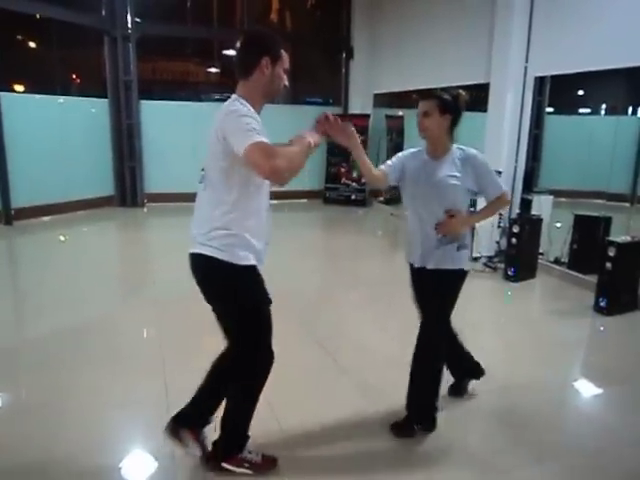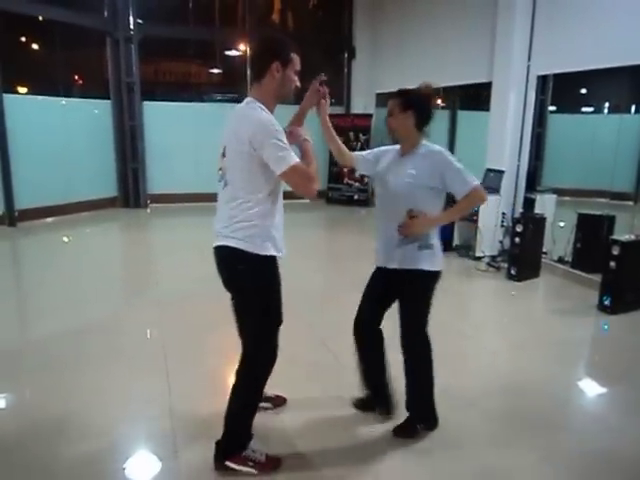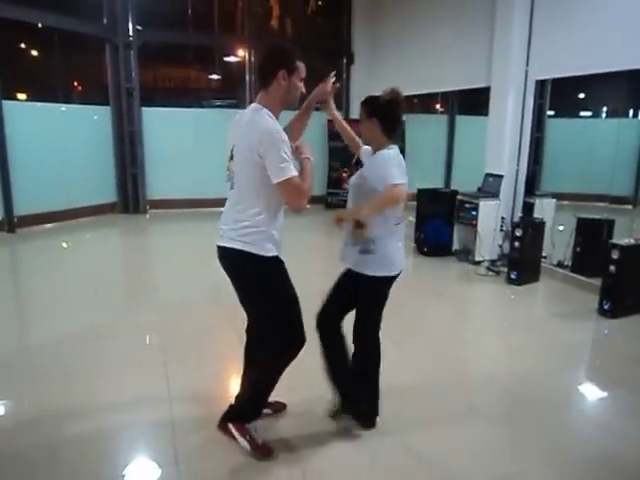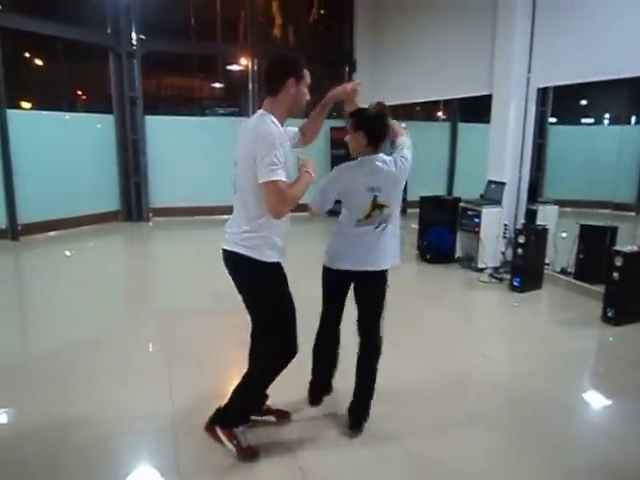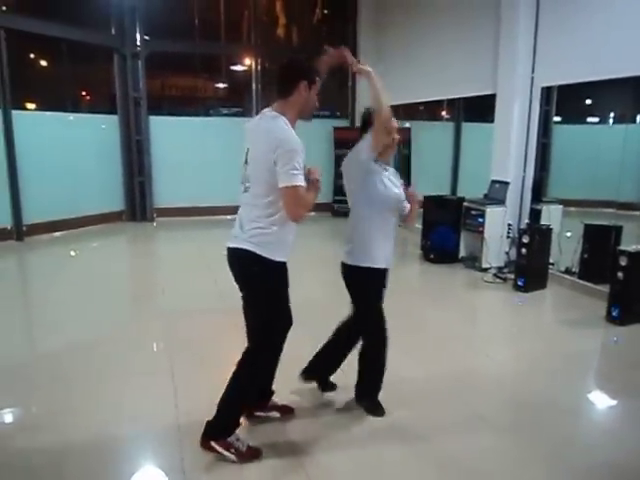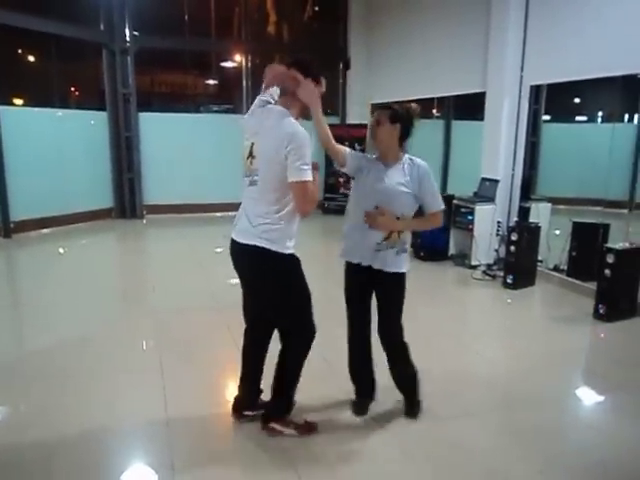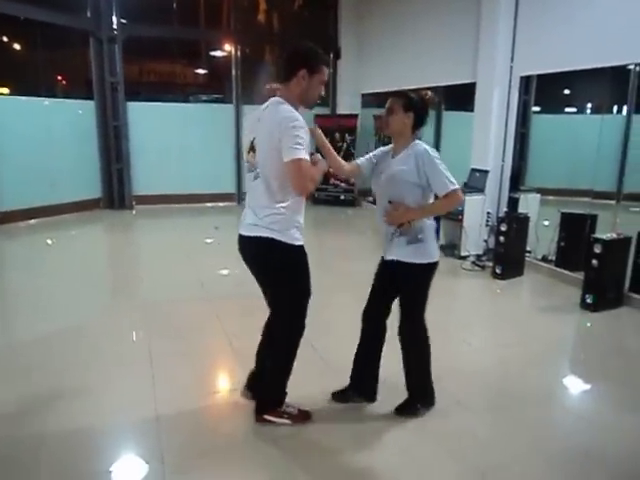
dt=0.3s
person 1, frame 1
left shoulder: (240, 115)
right shoulder: (238, 115)
left elbow: (270, 174)
right elbow: (272, 167)
left wrist: (303, 142)
right wrist: (306, 142)
left hip: (220, 255)
right hip: (227, 259)
left knee: (245, 346)
right knee: (257, 354)
left ankle: (189, 421)
right ankle: (229, 449)
person 1, frame 2
left shoulder: (245, 116)
right shoulder: (260, 122)
left elbow: (276, 150)
right elbow: (308, 186)
left wrist: (305, 110)
right wrist: (305, 143)
left hip: (238, 247)
right hip: (249, 252)
left knee: (264, 333)
right knee: (261, 346)
left ankle: (250, 395)
right ankle: (233, 447)
person 1, frame 3
left shoulder: (247, 120)
right shoulder: (266, 130)
left elbow: (286, 138)
right elbow: (297, 199)
left wrist: (314, 103)
right wrist: (308, 162)
left hip: (235, 246)
right hip: (254, 252)
left knee: (263, 326)
right knee: (289, 335)
left ankle: (251, 399)
right ankle: (241, 415)
person 1, frame 4
left shoulder: (261, 125)
right shoulder: (269, 134)
left elbow: (304, 136)
right elbow: (279, 205)
left wrist: (330, 102)
right wrist: (306, 175)
left hip: (244, 251)
right hip: (255, 256)
left knee: (268, 332)
right knee: (281, 344)
left ankle: (252, 405)
right ankle: (228, 419)
person 1, frame 5
left shoulder: (262, 121)
right shoulder: (288, 140)
left elbow: (293, 81)
right elbow: (297, 210)
left wrist: (322, 65)
right wrist: (314, 184)
left hip: (243, 248)
right hip: (262, 256)
left knee: (275, 328)
right knee: (263, 342)
left ankle: (257, 399)
right ankle: (220, 430)
person 1, frame 6
left shoulder: (257, 115)
right shoulder: (295, 135)
left elbow: (271, 78)
right elbow: (306, 205)
left wrist: (279, 77)
right wrist: (316, 177)
left hip: (244, 243)
right hip: (271, 251)
left knee: (260, 326)
right knee: (300, 331)
left ankle: (247, 400)
right ankle: (278, 413)
person 1, frame 7
left shoulder: (264, 113)
right shoulder: (290, 120)
right elbow: (303, 183)
right wrist: (320, 165)
left hip: (254, 235)
right hip: (278, 241)
left knee: (283, 313)
right knee: (291, 322)
left ankle: (259, 383)
right ankle: (270, 404)
person 2, frame 1
left shoulder: (469, 160)
right shoulder: (408, 159)
left elbow: (502, 199)
right elbow: (375, 178)
left wrist: (467, 221)
right wrist: (354, 148)
left hip: (450, 263)
right hip: (419, 260)
left knee: (429, 335)
right knee: (437, 328)
left ankle: (422, 416)
right ankle: (467, 368)
person 2, frame 2
left shoulder: (436, 158)
right shoulder: (385, 156)
left elbow: (477, 196)
right elbow: (345, 158)
left wrist: (434, 221)
right wrist: (323, 118)
left hip: (419, 263)
right hip: (388, 261)
left knee: (413, 336)
right knee: (364, 325)
left ankle: (423, 415)
right ankle: (379, 396)
person 2, frame 3
left shoulder: (383, 161)
right shoulder: (386, 153)
left elbow: (399, 195)
right elbow: (358, 145)
left wrist: (353, 212)
right wrist: (332, 113)
left hip: (369, 264)
right hip: (388, 262)
left knee: (327, 321)
right knee: (367, 330)
left ankle: (354, 397)
right ankle: (365, 406)
person 2, frame 4
left shoulder: (345, 172)
right shoulder: (399, 165)
left elbow: (318, 206)
right elbow: (400, 132)
right wrist: (366, 113)
left hip: (339, 263)
right hip: (375, 266)
left knee: (329, 326)
right knee: (370, 335)
left ankle: (319, 388)
right ankle: (359, 412)
person 2, frame 5
left shoulder: (392, 174)
right shoulder: (359, 163)
left elbow: (403, 216)
right elbow: (382, 119)
left wrist: (412, 206)
right wrist: (371, 78)
left hip: (377, 262)
right hip: (363, 263)
left knee: (361, 322)
right knee: (376, 330)
left ankle: (317, 369)
right ankle: (367, 392)
person 2, frame 6
left shoulder: (417, 170)
right shoulder: (363, 164)
left elbow: (436, 218)
right elbow: (330, 145)
left wrist: (395, 224)
right wrist: (313, 103)
left hip: (392, 266)
right hip: (357, 261)
left knee: (391, 332)
right knee: (358, 328)
left ankle: (410, 390)
right ankle: (364, 390)
person 2, frame 7
left shoulder: (423, 155)
right shoulder: (382, 156)
left elbow: (455, 198)
right elbow: (345, 170)
left wrist: (412, 213)
right wrist: (319, 138)
left hip: (418, 256)
right hip: (392, 254)
left knee: (411, 325)
right knee: (372, 318)
left ankle: (422, 395)
right ankle: (362, 385)
